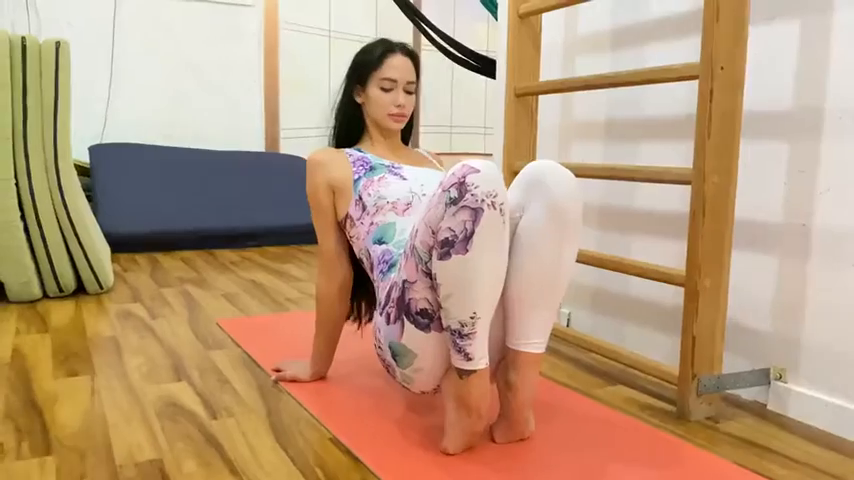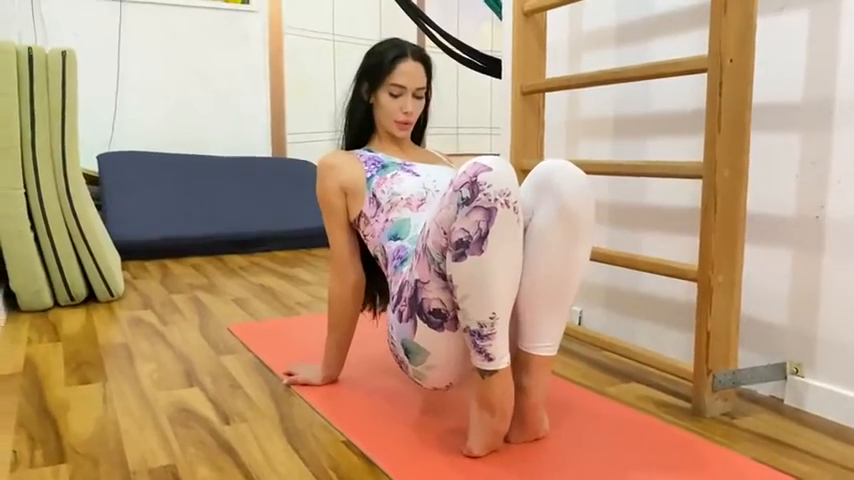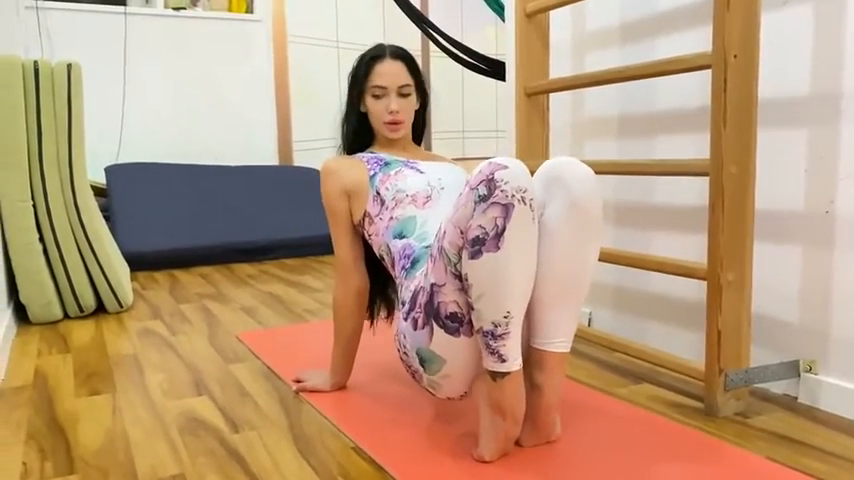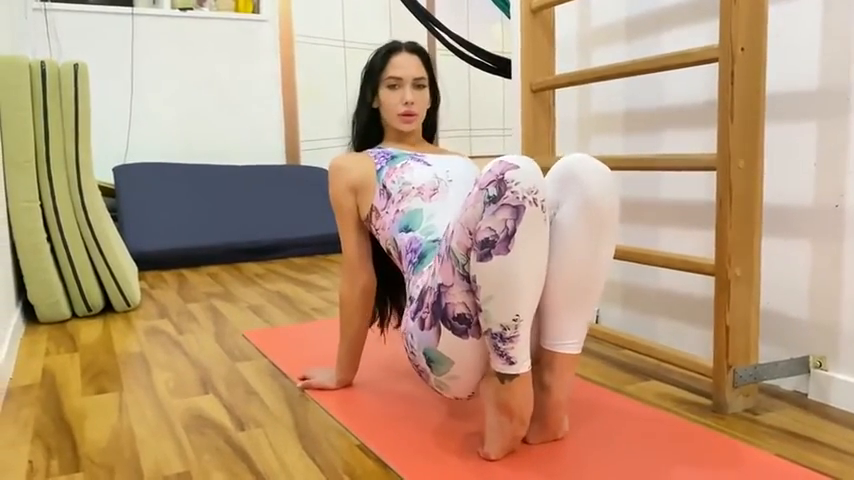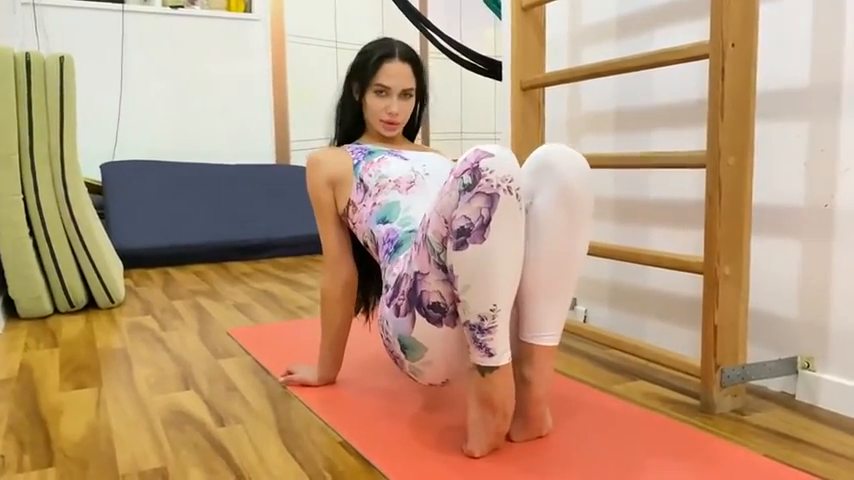
dt=1s
person 1, frame 1
left shoulder: (430, 161)
right shoulder: (329, 165)
right elbow: (335, 272)
left hip: (475, 322)
right hip: (416, 338)
left knee: (547, 179)
right knee: (474, 179)
left ankle: (516, 383)
right ankle: (466, 383)
person 1, frame 2
left shoulder: (441, 162)
right shoulder: (340, 168)
right elbow: (348, 274)
left hip: (487, 311)
right hip: (429, 333)
left knee: (558, 179)
right knee: (488, 176)
left ankle: (529, 388)
right ankle: (490, 384)
person 1, frame 3
left shoulder: (446, 165)
right shoulder: (343, 172)
right elbow: (352, 279)
left hip: (504, 316)
right hip: (439, 337)
left knee: (566, 175)
right knee: (502, 176)
left ankle: (542, 387)
right ankle: (501, 391)
person 1, frame 4
left shoulder: (458, 161)
right shoulder: (352, 169)
right elbow: (359, 278)
left hip: (514, 321)
right hip: (446, 329)
left knee: (583, 173)
right knee: (513, 175)
left ankle: (550, 387)
right ankle: (507, 390)
person 1, frame 5
left shoulder: (435, 157)
right shoulder: (329, 164)
right elbow: (340, 271)
left hip: (488, 306)
right hip: (421, 317)
left knee: (558, 163)
right knee: (487, 164)
left ankle: (531, 380)
right ankle: (490, 384)
